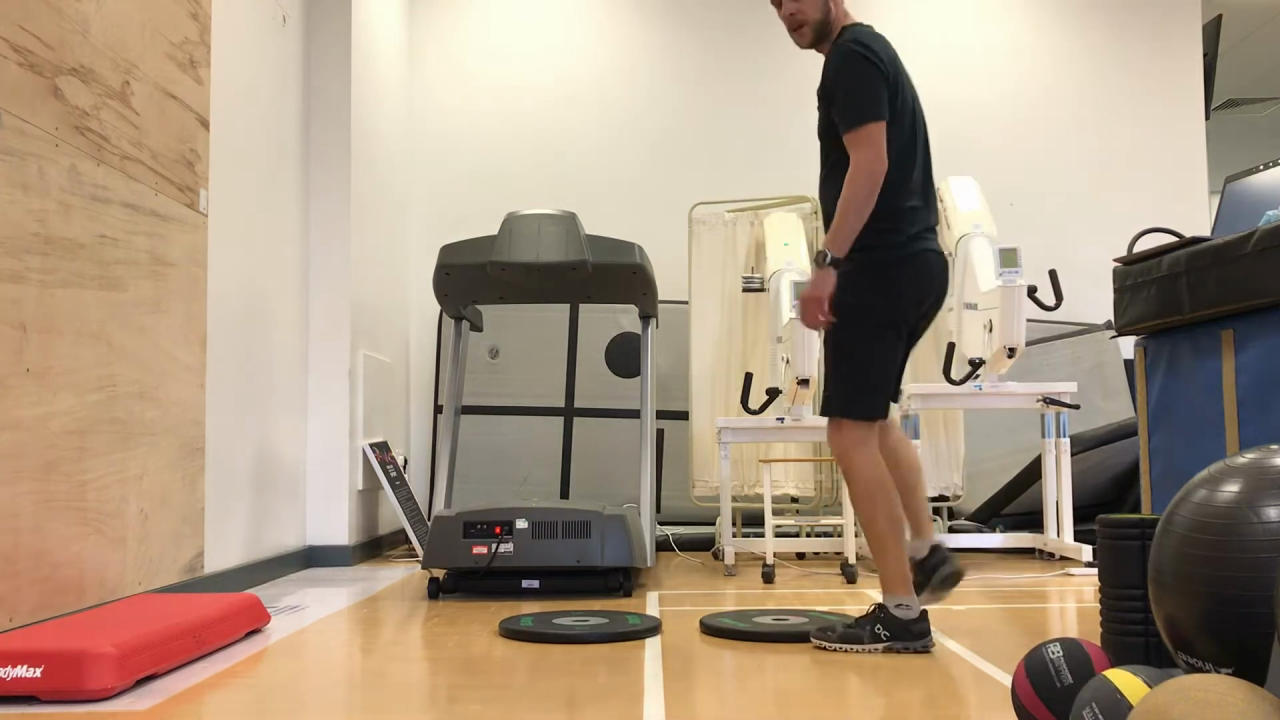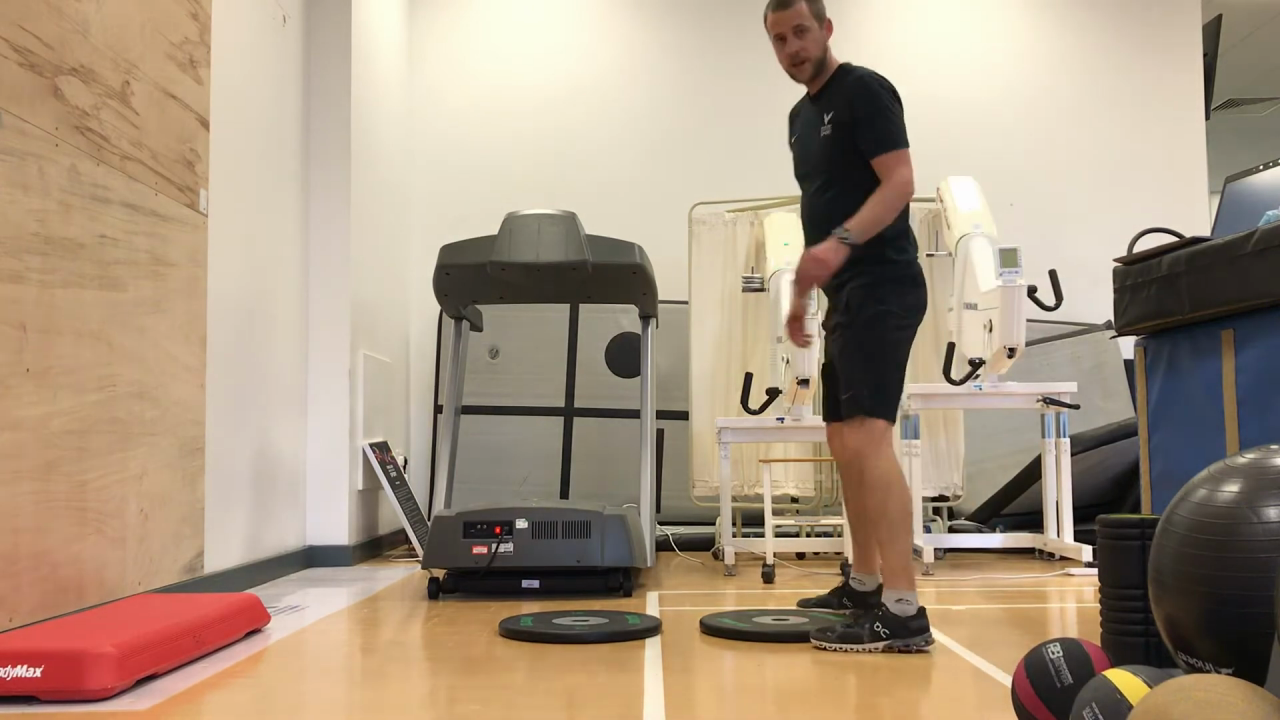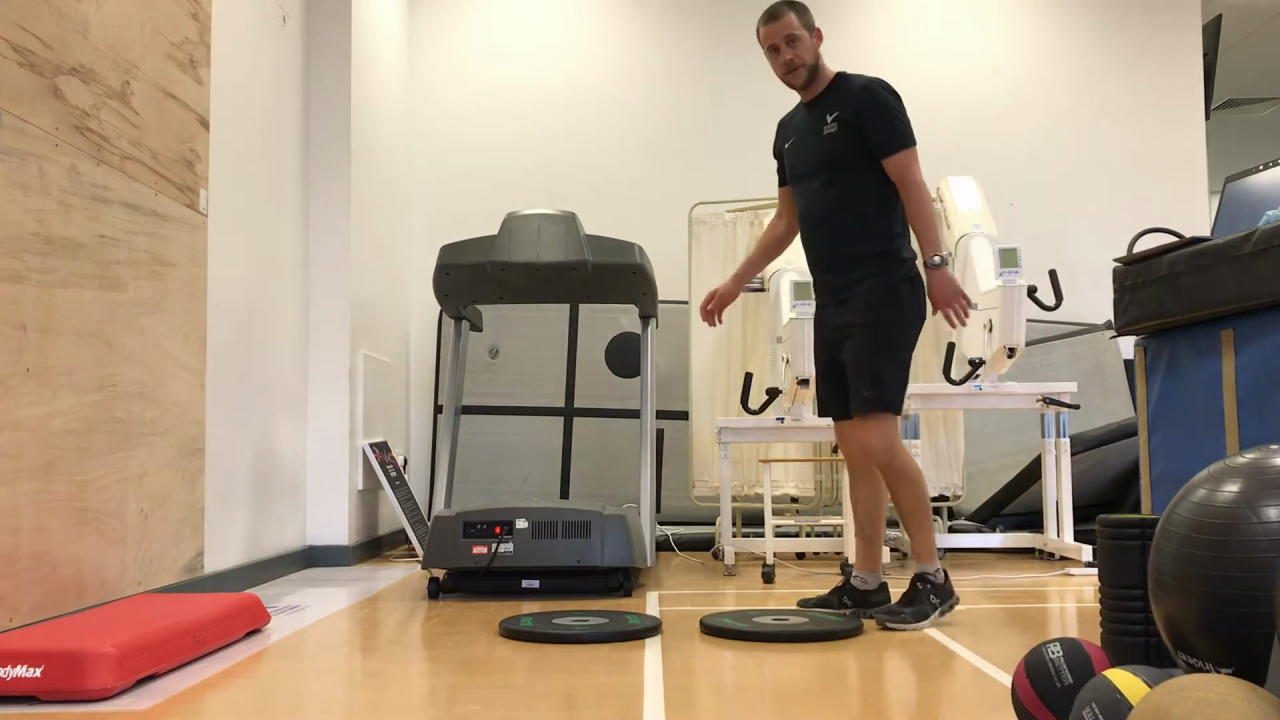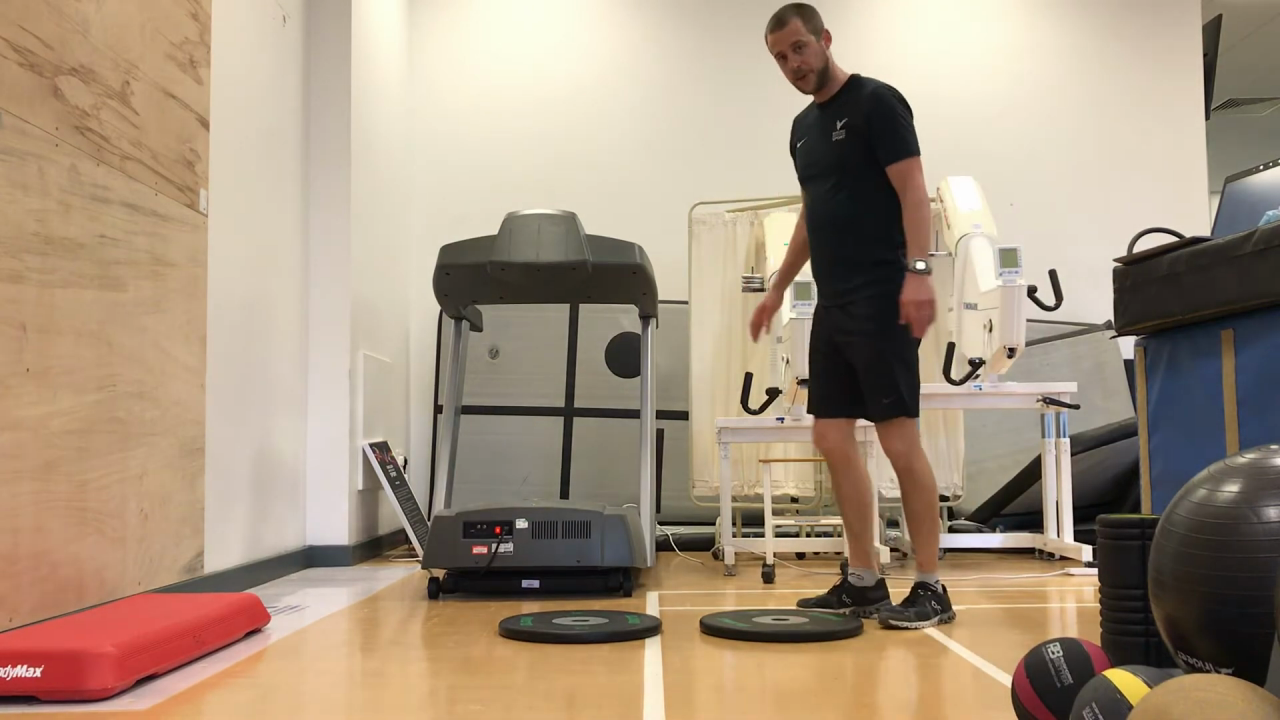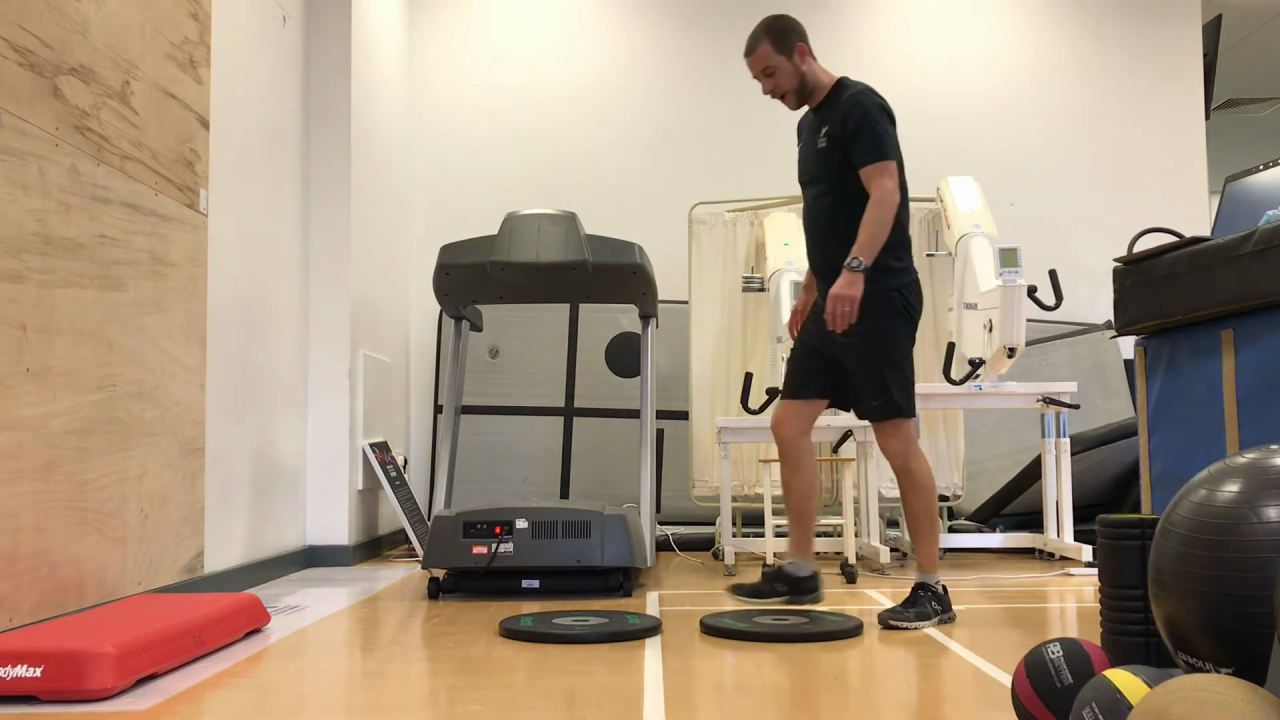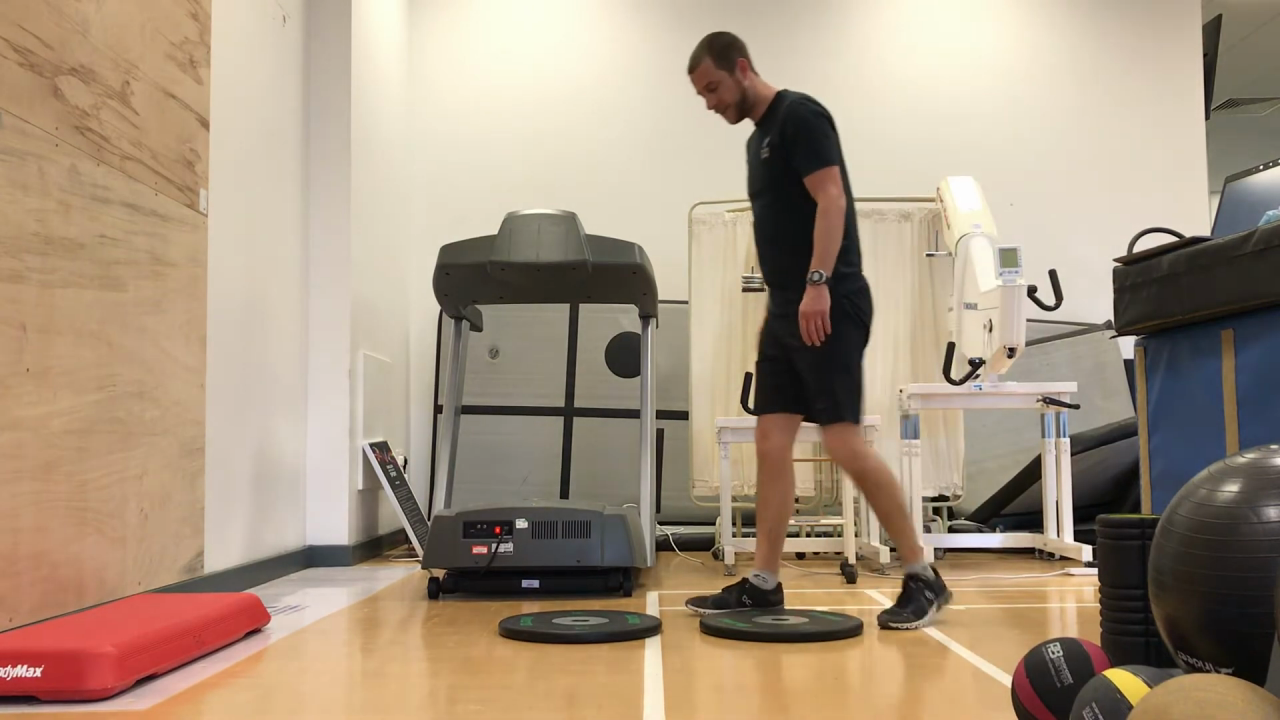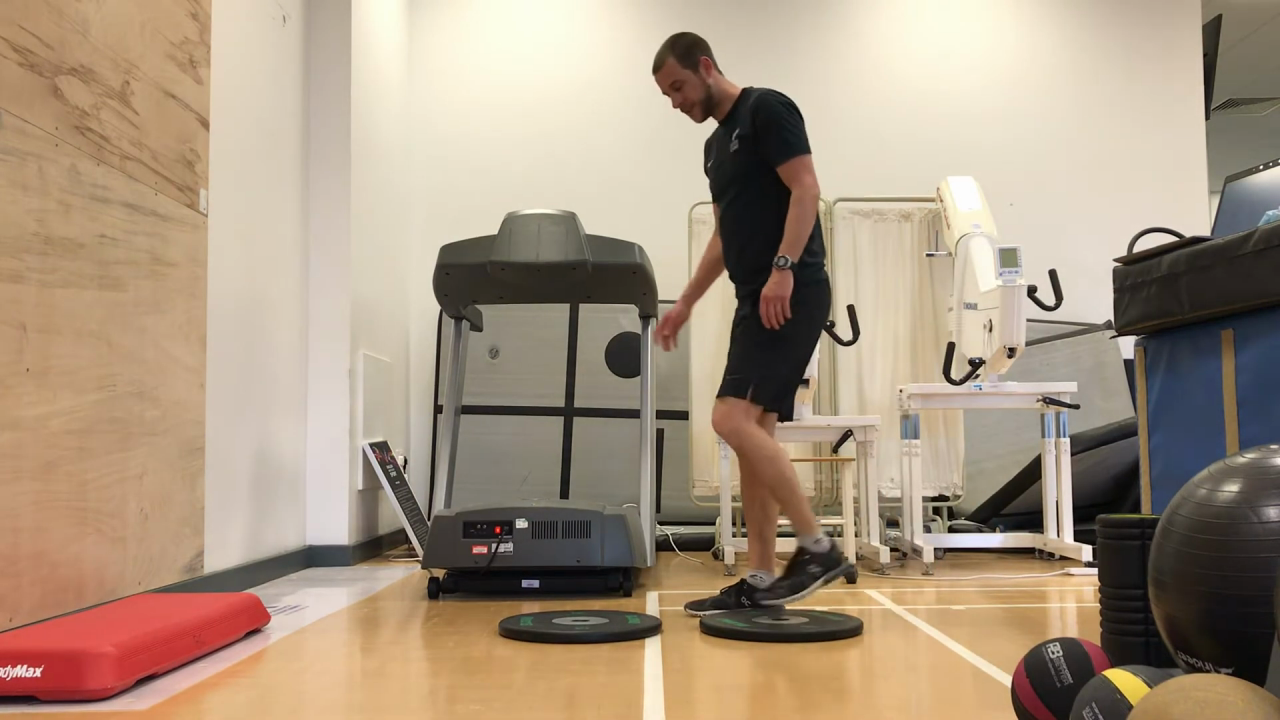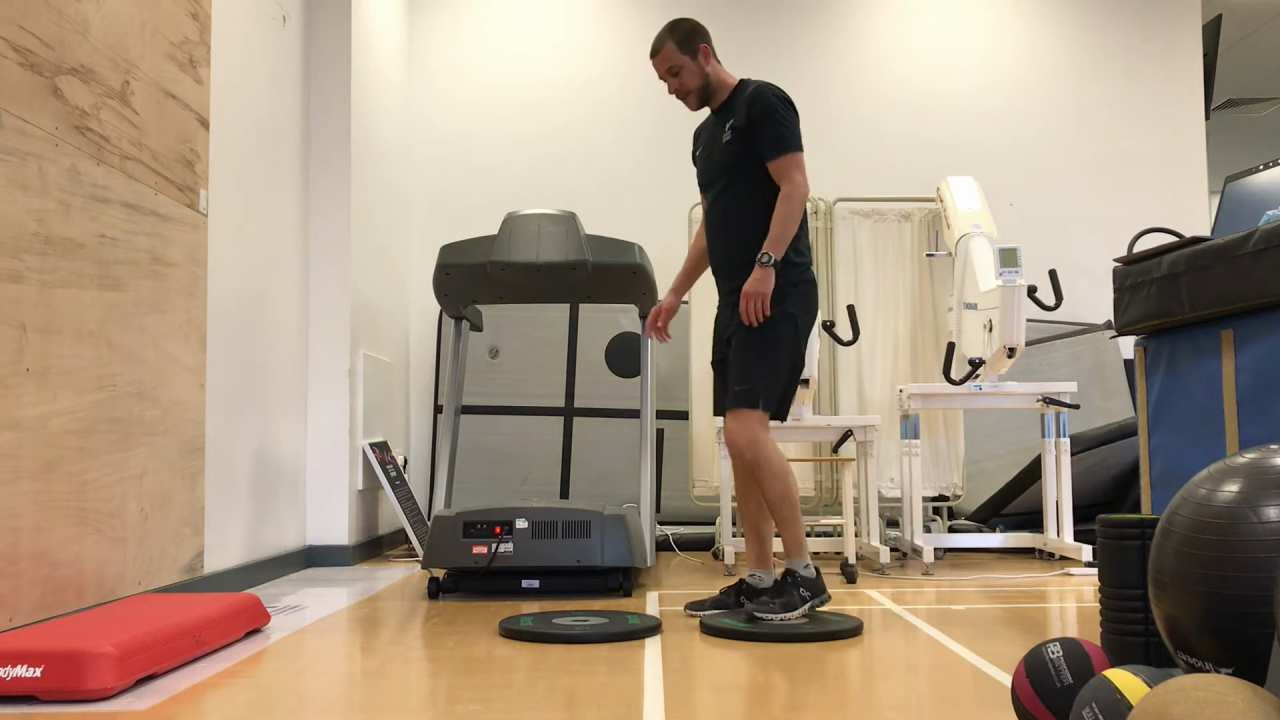
dt=0.3s
person 1, frame 1
left shoulder: (851, 55)
right shoulder: (864, 57)
left elbow: (870, 165)
left wrist: (826, 267)
left hip: (882, 267)
right hip: (910, 263)
left knee: (851, 435)
right knee: (874, 423)
left ankle: (902, 614)
right ankle: (926, 551)
person 1, frame 2
left shoulder: (863, 91)
right shoulder: (802, 115)
left elbow: (898, 183)
left wrist: (840, 243)
right wrist: (799, 296)
left hip: (880, 287)
right hip: (849, 293)
left knee: (867, 440)
right knee: (844, 444)
left ankle: (902, 610)
right ankle: (865, 584)
person 1, frame 3
left shoulder: (867, 97)
right shoulder: (789, 129)
left elbow: (910, 182)
right elbow: (787, 218)
left wrist: (936, 262)
right wrist: (736, 282)
left hip: (883, 292)
right hip: (832, 302)
left knee: (880, 438)
right knee: (855, 444)
left ankle: (931, 578)
right ankle: (867, 582)
person 1, frame 4
left shoulder: (876, 102)
right shoulder: (804, 126)
left elbow: (912, 191)
left wrist: (916, 272)
right wrist: (776, 290)
left hip: (883, 300)
right hip: (833, 304)
left knee: (899, 442)
right knee: (832, 441)
left ankle: (931, 587)
right ankle: (864, 581)
person 1, frame 5
left shoulder: (859, 106)
right shoulder: (810, 123)
left elbow: (886, 194)
left wrist: (854, 272)
right wrist: (807, 290)
left hip: (877, 297)
right hip: (831, 305)
left knee: (896, 443)
right knee: (789, 426)
left ankle: (929, 588)
right ankle: (798, 570)
person 1, frame 6
left shoulder: (798, 115)
right shoulder: (759, 138)
left elbow: (831, 201)
left wrist: (817, 284)
right wrist: (775, 304)
left hip: (828, 304)
right hip: (788, 310)
left knee: (844, 444)
right knee: (770, 445)
left ankle: (921, 576)
right ankle: (762, 582)
person 1, frame 7
left shoulder: (766, 109)
right shoulder: (716, 144)
left elbow: (805, 188)
left wrist: (784, 268)
right wrist: (685, 303)
left hip: (790, 294)
right hip: (755, 301)
left knee: (734, 420)
right knee: (753, 436)
left ankle: (817, 548)
right ankle: (760, 578)
person 1, frame 8
left shoulder: (761, 103)
right shoulder: (705, 135)
left elbow: (794, 187)
left wrist: (766, 265)
right wrist: (675, 294)
left hip: (776, 294)
right hip: (735, 300)
left knee: (747, 433)
right knee: (741, 442)
left ankle: (803, 574)
right ankle: (759, 579)
